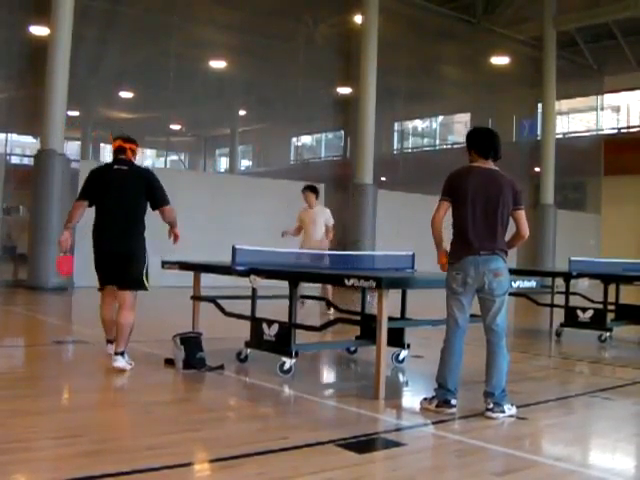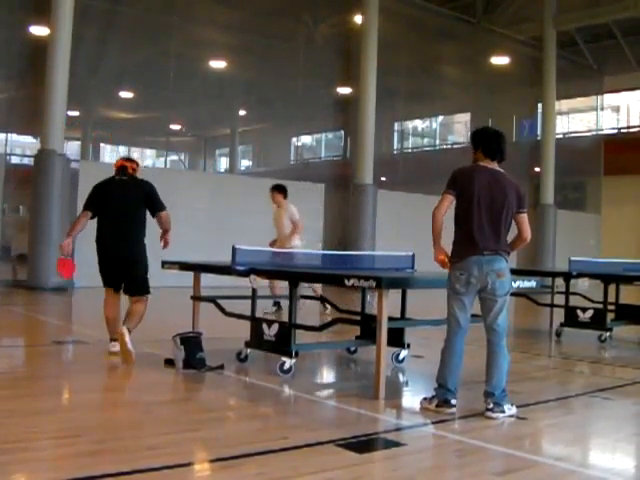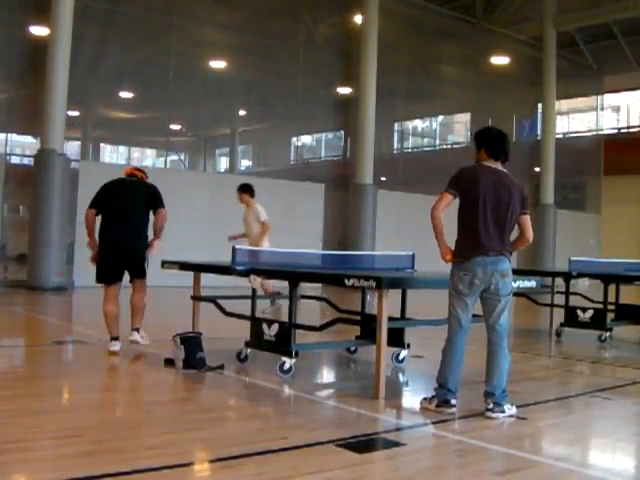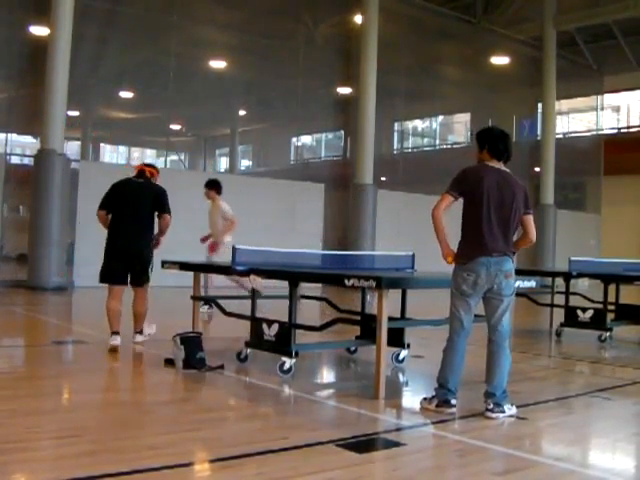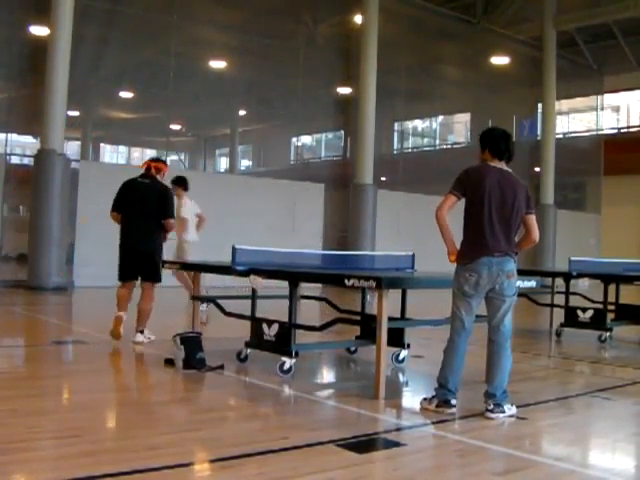
dt=0.2s
person 1, frame 1
left shoulder: (458, 177)
right shoulder: (508, 184)
left elbow: (437, 219)
right elbow: (523, 232)
left wrist: (441, 251)
left hip: (462, 263)
right hip: (495, 265)
left knee: (455, 332)
right knee: (496, 335)
left ankle: (445, 397)
right ankle: (496, 401)
person 1, frame 2
left shoulder: (463, 175)
right shoulder: (512, 186)
left elbow: (439, 212)
right elbow: (525, 235)
left wrist: (438, 248)
left hip: (464, 263)
right hip: (497, 266)
left knee: (456, 332)
right knee: (497, 335)
left ankle: (445, 396)
right ankle: (496, 401)
person 1, frame 3
left shoulder: (467, 174)
right shoulder: (515, 187)
left elbow: (437, 210)
right elbow: (527, 236)
left wrist: (443, 246)
left hip: (468, 264)
right hip: (500, 266)
left knee: (457, 332)
right knee: (498, 336)
left ankle: (446, 396)
right ankle: (496, 401)
person 1, frame 4
left shoulder: (470, 175)
right shoulder: (518, 187)
left elbow: (438, 211)
right elbow: (530, 236)
left wrist: (446, 248)
left hip: (471, 264)
right hip: (504, 267)
left knee: (458, 332)
right knee: (500, 336)
left ankle: (445, 396)
right ankle: (496, 401)
person 1, frame 5
left shoulder: (472, 175)
right shoulder: (520, 187)
left elbow: (442, 211)
right elbow: (533, 236)
left wrist: (451, 247)
left hip: (473, 264)
right hip: (506, 267)
left knee: (459, 333)
right knee: (500, 337)
left ankle: (445, 396)
right ankle: (496, 401)
person 2, frame 1
left shoulder: (98, 174)
right shoulder: (146, 176)
left elbow: (81, 204)
right elbow: (166, 209)
left wrist: (67, 229)
right wrist: (174, 226)
left hip: (103, 245)
right hip: (132, 246)
left knee: (108, 295)
right knee: (127, 302)
left ankle: (111, 343)
right ankle: (119, 355)
person 2, frame 2
left shoulder: (101, 186)
right shoulder: (145, 186)
left elbow: (85, 215)
right elbow: (163, 216)
left wrist: (69, 237)
right wrist: (166, 233)
left hip: (106, 249)
right hip: (134, 250)
left knee: (112, 293)
right knee: (139, 300)
left ankle: (114, 341)
right ankle: (125, 330)
person 2, frame 3
left shoulder: (109, 186)
right shoulder: (150, 189)
left elbow: (90, 212)
right elbow: (161, 214)
left wrist: (92, 238)
right wrist: (155, 239)
left hip: (108, 243)
right hip: (136, 244)
left knee: (111, 292)
right knee: (139, 286)
left ankle: (114, 341)
right ankle: (136, 331)
person 2, frame 4
left shoulder: (118, 185)
right shoulder: (158, 191)
left elbow: (101, 213)
right elbow: (165, 219)
right wrist: (159, 236)
left hip: (115, 245)
right hip: (142, 246)
left knee: (115, 292)
right knee: (140, 290)
left ankle: (115, 335)
right ankle: (139, 332)
person 2, frame 5
left shoulder: (127, 185)
right shoulder: (163, 190)
left elbow: (115, 214)
right elbow: (170, 222)
right wrist: (165, 232)
left hip: (127, 244)
right hip: (151, 245)
left knee: (126, 284)
right knee: (148, 289)
left ankle: (120, 314)
right ankle: (140, 332)
person 3, frame 1
left shoulder: (324, 211)
right shoulder: (302, 212)
left elbow: (330, 230)
right elbow: (298, 231)
left wrist: (327, 242)
right wrist: (289, 232)
left hip: (321, 249)
right hip: (305, 248)
left ankle: (329, 305)
person 3, frame 2
left shoulder: (289, 208)
right shoulder: (276, 211)
left elbow: (298, 227)
left wrist: (285, 241)
right wrist: (276, 240)
left hip: (292, 246)
right hip: (280, 247)
left ankle: (322, 300)
right ankle: (276, 304)
person 3, frame 3
left shoulder: (257, 209)
right shoulder: (246, 210)
left elbow: (267, 227)
left wrist: (258, 243)
right wrist: (238, 236)
left hip: (260, 247)
right hip: (253, 247)
left knee: (252, 275)
right knee: (259, 276)
right ankle: (273, 297)
person 3, frame 4
left shoulder: (221, 205)
right shoulder: (213, 205)
left elbow: (234, 222)
left wrist: (220, 238)
right wrist: (208, 235)
left hip: (223, 242)
right hip: (218, 242)
person 3, frame 5
left shoulder: (183, 202)
right shoulder: (190, 201)
left elbow: (183, 224)
right elbow: (202, 218)
right wrist: (195, 233)
left hip: (186, 241)
right hip: (187, 240)
left knee: (179, 271)
right knee: (178, 271)
right ankle: (193, 295)
